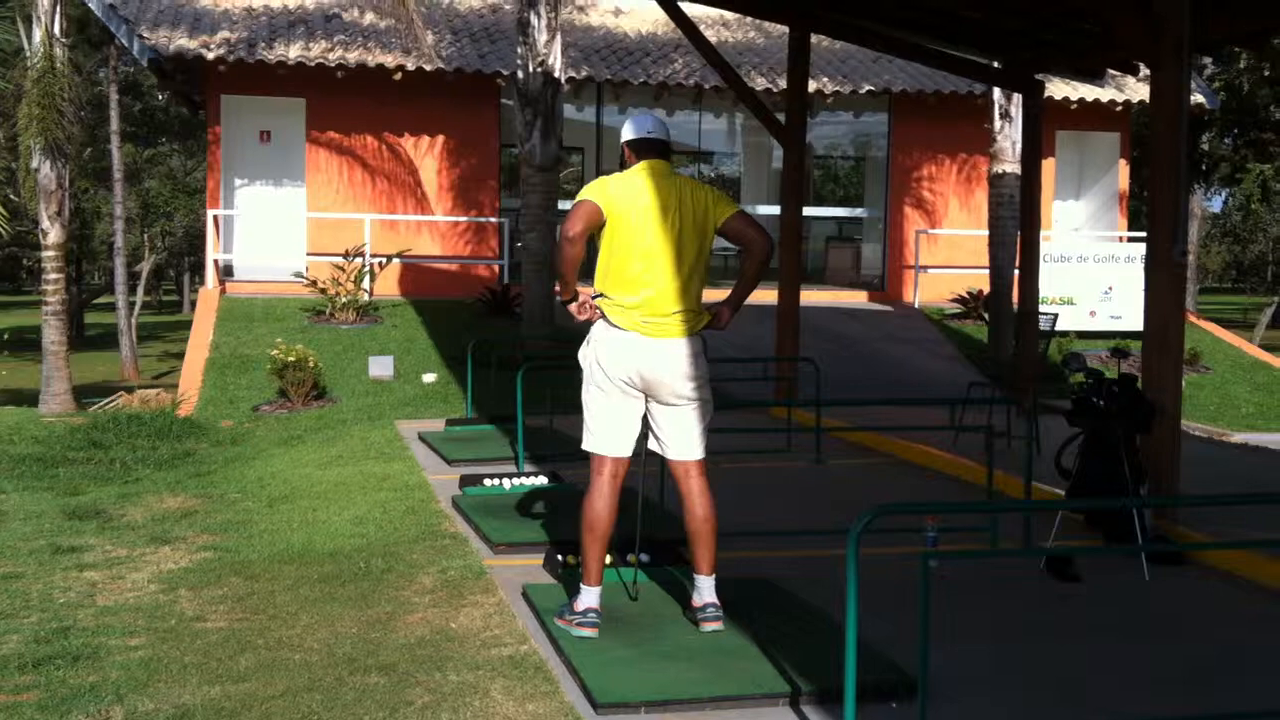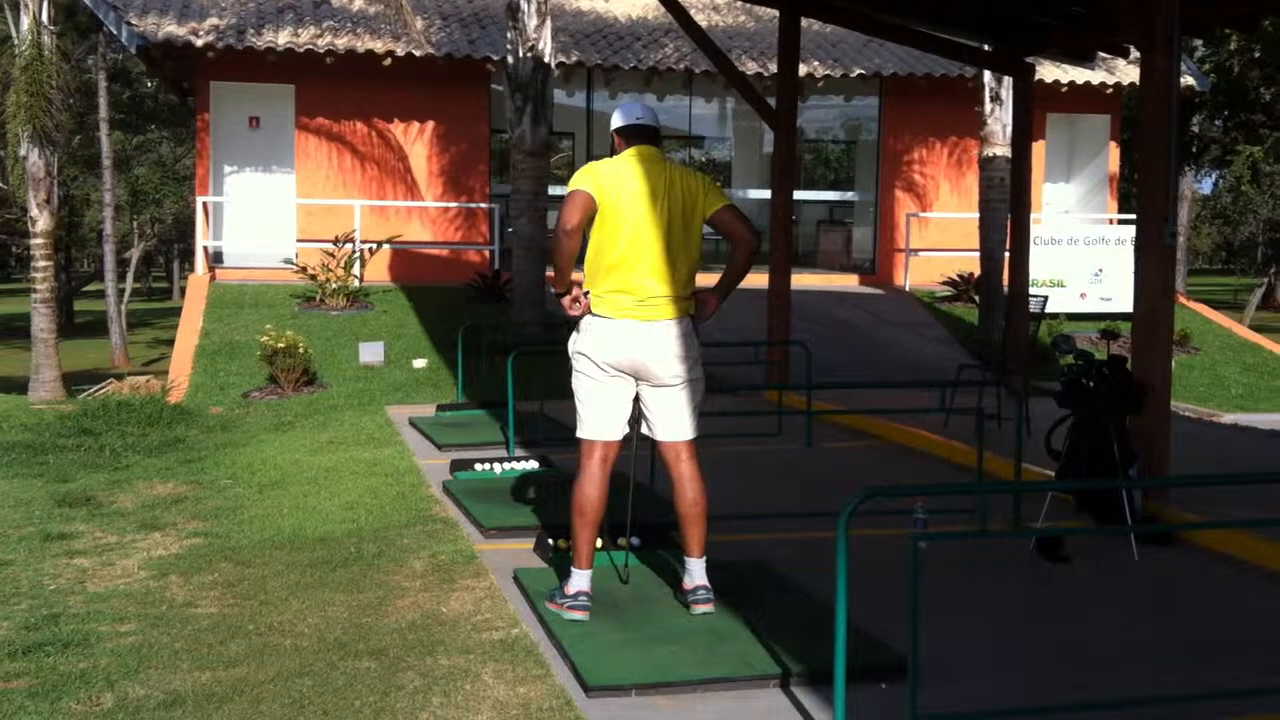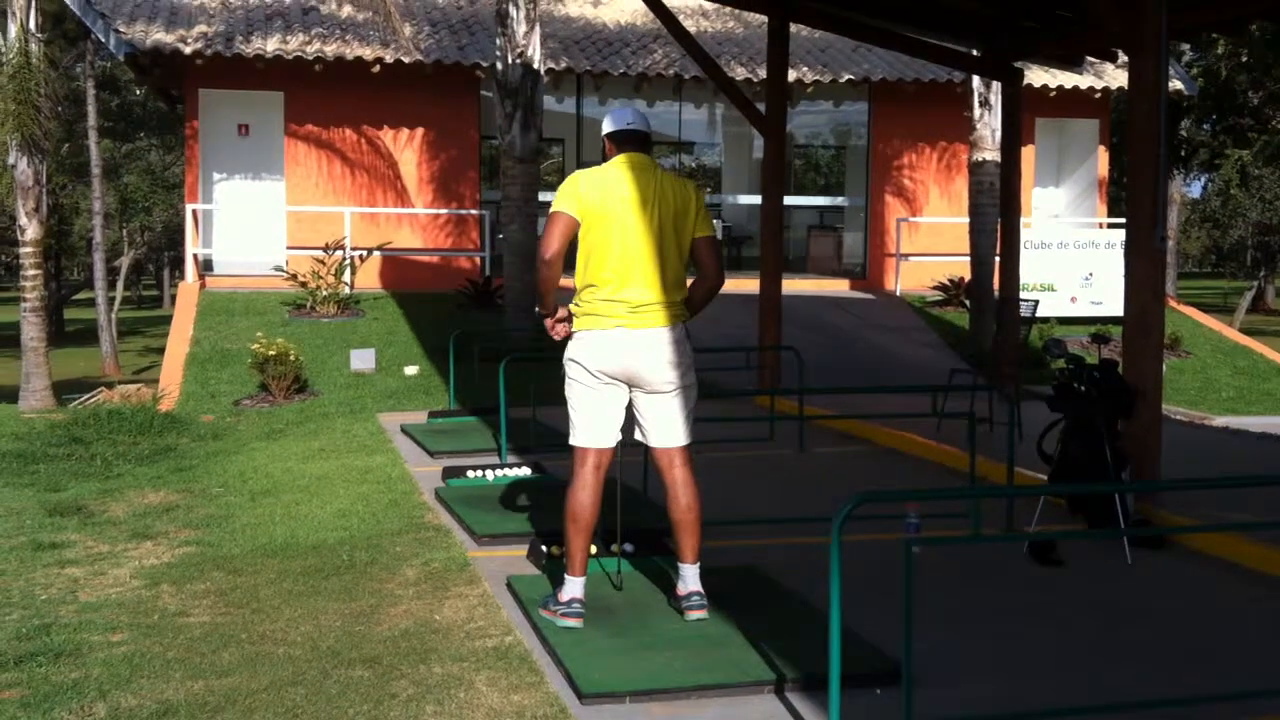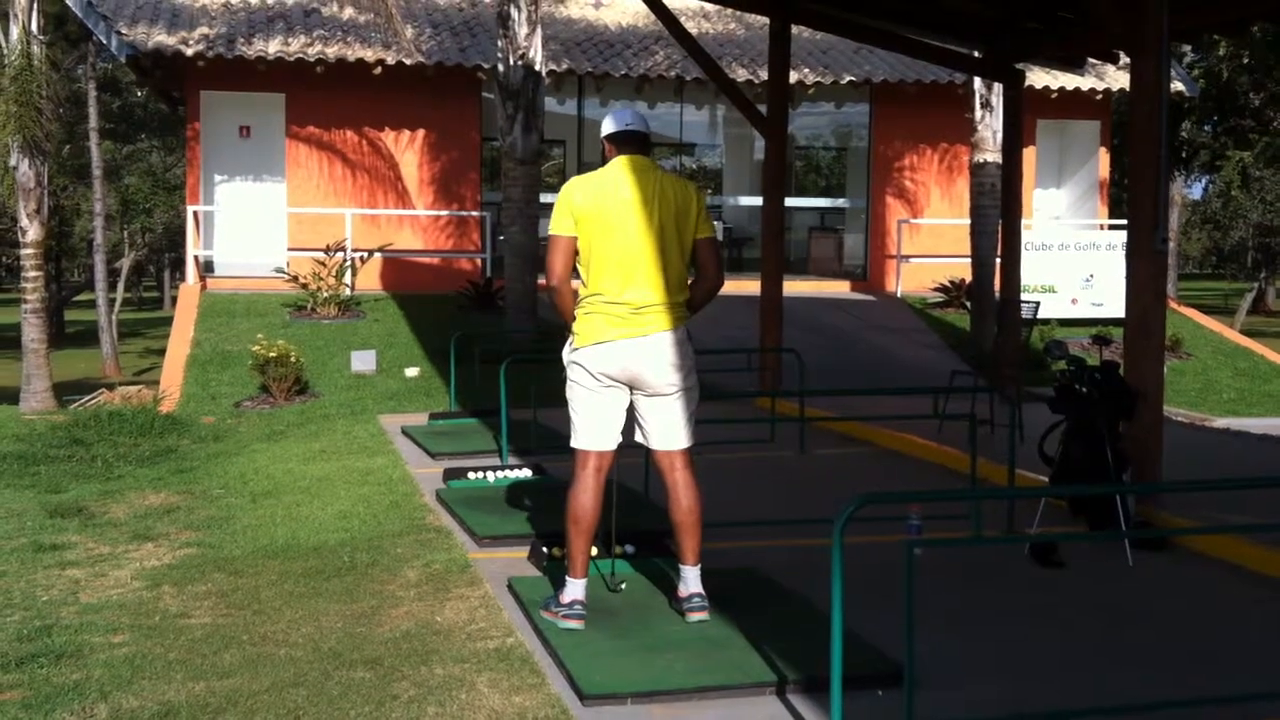
dt=0.5s
person 1, frame 1
left shoulder: (607, 187)
right shoulder: (702, 194)
left elbow: (572, 232)
right elbow: (761, 244)
left wrist: (569, 295)
right wrist: (730, 306)
left hip: (616, 345)
right hip: (680, 349)
left knee: (606, 473)
right knee: (691, 473)
left ankle: (588, 602)
right ankle: (706, 598)
person 1, frame 2
left shoulder: (596, 172)
right shoulder: (693, 182)
left elbow: (569, 226)
right elbow: (747, 239)
left wrist: (563, 288)
right wrist: (716, 295)
left hip: (604, 331)
right hip: (671, 333)
left knee: (596, 458)
right knee: (682, 456)
left ankle: (578, 585)
right ankle: (697, 580)
person 1, frame 3
left shoulder: (582, 183)
right shoulder: (685, 191)
left elbow: (549, 254)
right elbow: (712, 275)
left wrist: (549, 310)
left hip: (595, 340)
right hip: (663, 339)
left knee: (589, 465)
right knee: (676, 462)
left ankle: (572, 593)
right ankle: (691, 586)
person 1, frame 4
left shoulder: (578, 190)
right shoulder: (685, 192)
left elbow: (557, 279)
right elbow: (711, 277)
left wrist: (580, 325)
left hip: (597, 345)
right hip: (664, 343)
left knee: (589, 468)
right knee: (676, 465)
left ankle: (573, 595)
right ankle: (691, 588)
